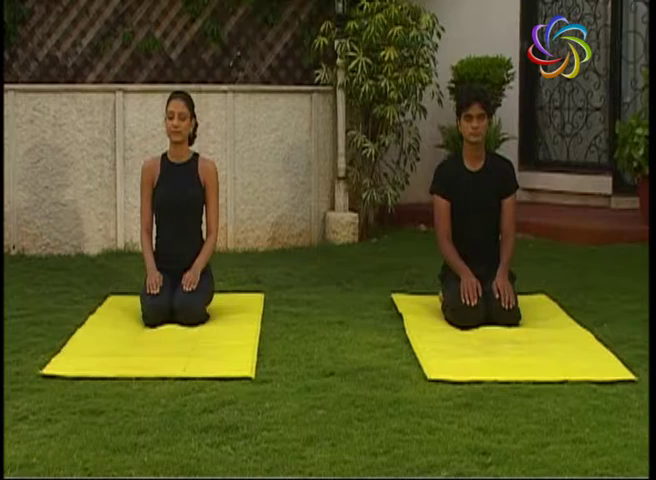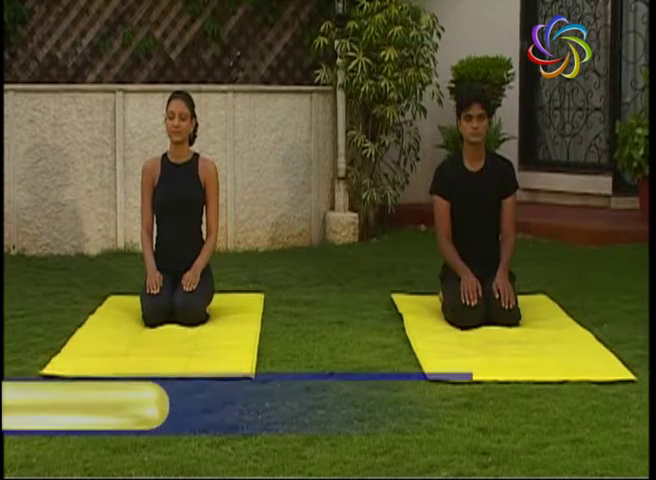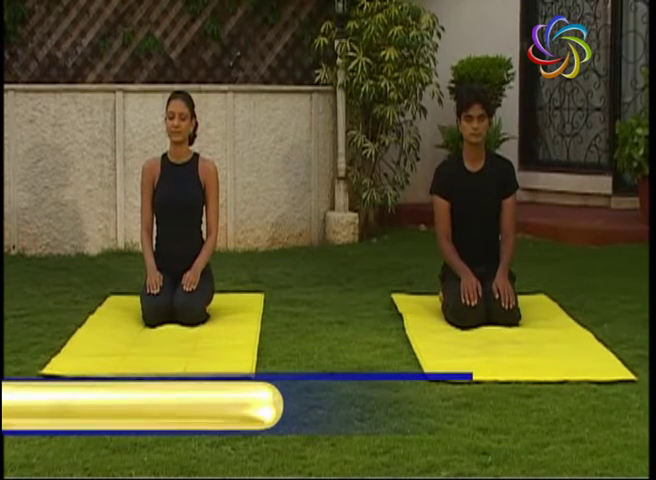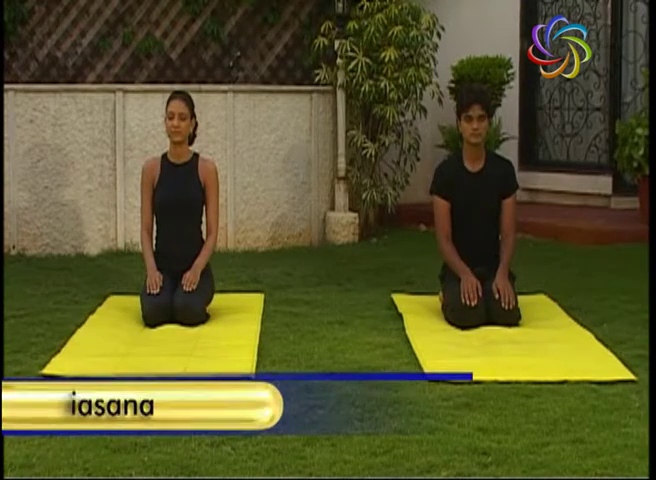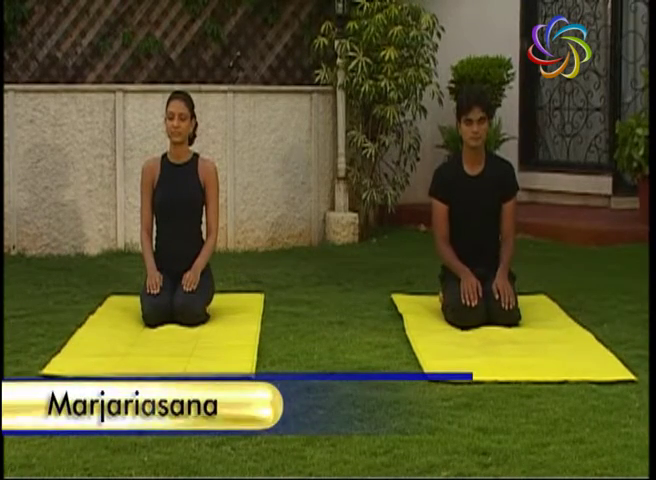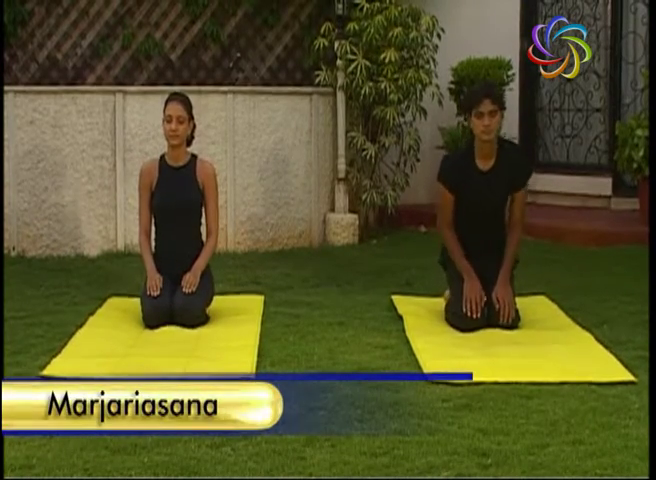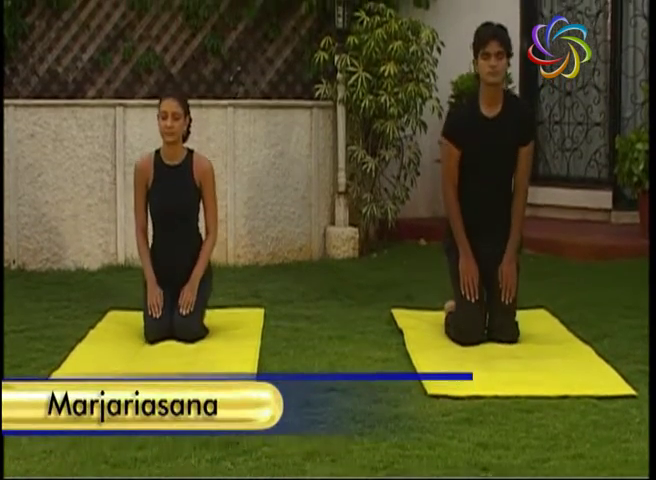
dt=0.7s
person 1, frame 1
left shoulder: (503, 169)
right shoulder: (446, 172)
left elbow: (508, 233)
right elbow: (444, 238)
left wrist: (503, 273)
right wrist: (465, 274)
left hip: (494, 266)
right hip: (458, 267)
left knee: (507, 314)
right knee: (467, 315)
left ankle: (491, 290)
right ankle: (449, 296)
person 1, frame 2
left shoulder: (503, 170)
right shoulder: (446, 172)
left elbow: (508, 233)
right elbow: (444, 238)
left wrist: (503, 273)
right wrist: (465, 274)
left hip: (493, 266)
right hip: (458, 268)
left knee: (507, 315)
right knee: (467, 315)
left ankle: (490, 291)
right ankle: (449, 295)
person 1, frame 3
left shoulder: (504, 170)
right shoulder: (446, 172)
left elbow: (508, 233)
right elbow: (444, 238)
left wrist: (502, 273)
right wrist: (465, 274)
left hip: (493, 266)
right hip: (458, 268)
left knee: (507, 315)
right knee: (467, 316)
left ankle: (490, 291)
right ankle: (449, 295)
person 1, frame 4
left shoulder: (503, 170)
right shoulder: (445, 172)
left elbow: (508, 233)
right elbow: (444, 238)
left wrist: (502, 273)
right wrist: (465, 274)
left hip: (493, 266)
right hip: (458, 268)
left knee: (507, 314)
right knee: (467, 315)
left ankle: (489, 292)
right ankle: (449, 295)
person 1, frame 5
left shoulder: (503, 171)
right shoulder: (445, 175)
left elbow: (508, 235)
right elbow: (442, 240)
left wrist: (503, 274)
right wrist: (464, 275)
left hip: (493, 267)
right hip: (458, 269)
left knee: (507, 314)
right knee: (467, 315)
left ankle: (490, 293)
right ankle: (449, 297)
person 1, frame 6
left shoulder: (516, 160)
right shoulder: (454, 163)
left elbow: (515, 225)
right elbow: (445, 226)
left wrist: (504, 279)
right wrist: (469, 278)
left hip: (497, 251)
right hip: (461, 252)
left knee: (506, 319)
right knee: (469, 319)
left ankle: (488, 299)
right ankle: (454, 298)
person 1, frame 7
left shoulder: (521, 116)
right shoulder: (459, 116)
left elbow: (520, 189)
right elbow: (450, 189)
left wrist: (511, 253)
right wrist: (464, 253)
left hip: (502, 233)
right hip: (465, 232)
left knee: (505, 332)
right knee: (469, 333)
right ankle: (453, 313)
person 2, frame 1
left shoulder: (206, 168)
right shoulder: (151, 168)
left elbow: (212, 231)
right elbow: (145, 229)
left wrist: (196, 269)
right wrist: (151, 269)
left hip: (195, 265)
right hip: (162, 265)
left knee: (187, 310)
right knee: (154, 312)
left ankle: (193, 296)
right ankle: (165, 295)
person 2, frame 2
left shoulder: (206, 169)
right shoulder: (151, 168)
left elbow: (212, 232)
right elbow: (146, 229)
left wrist: (196, 269)
right wrist: (151, 269)
left hip: (195, 265)
right hip: (162, 265)
left knee: (187, 310)
right knee: (154, 312)
left ankle: (193, 298)
right ankle: (167, 296)
person 2, frame 3
left shoulder: (206, 169)
right shoulder: (151, 168)
left elbow: (212, 232)
right elbow: (146, 229)
left wrist: (196, 269)
right wrist: (151, 268)
left hip: (195, 264)
right hip: (162, 265)
left knee: (187, 311)
right knee: (154, 312)
left ankle: (197, 296)
right ankle: (165, 294)
person 2, frame 4
left shoulder: (206, 169)
right shoulder: (151, 168)
left elbow: (212, 232)
right elbow: (146, 229)
left wrist: (196, 269)
right wrist: (151, 269)
left hip: (195, 264)
right hip: (162, 265)
left knee: (187, 310)
right knee: (154, 312)
left ankle: (193, 299)
right ankle: (167, 295)
person 2, frame 5
left shoulder: (206, 168)
right shoulder: (151, 168)
left elbow: (212, 231)
right elbow: (146, 229)
left wrist: (196, 269)
right wrist: (151, 269)
left hip: (195, 265)
right hip: (162, 265)
left knee: (187, 310)
right knee: (154, 312)
left ankle: (195, 299)
right ankle: (165, 296)
person 2, frame 6
left shoulder: (204, 170)
right shoulder: (149, 170)
left elbow: (212, 234)
right elbow: (144, 232)
left wrist: (196, 271)
right wrist: (151, 271)
left hip: (194, 267)
right hip: (162, 267)
left knee: (187, 311)
right knee: (153, 313)
left ankle: (192, 301)
right ankle: (167, 298)
person 2, frame 7
left shoulder: (201, 166)
right shoulder: (144, 167)
left elbow: (212, 232)
right elbow: (141, 232)
left wrist: (194, 281)
right wrist: (151, 282)
left hip: (194, 265)
right hip: (159, 266)
left knee: (186, 331)
right knee: (156, 332)
left ankle: (191, 316)
right ankle: (164, 314)
